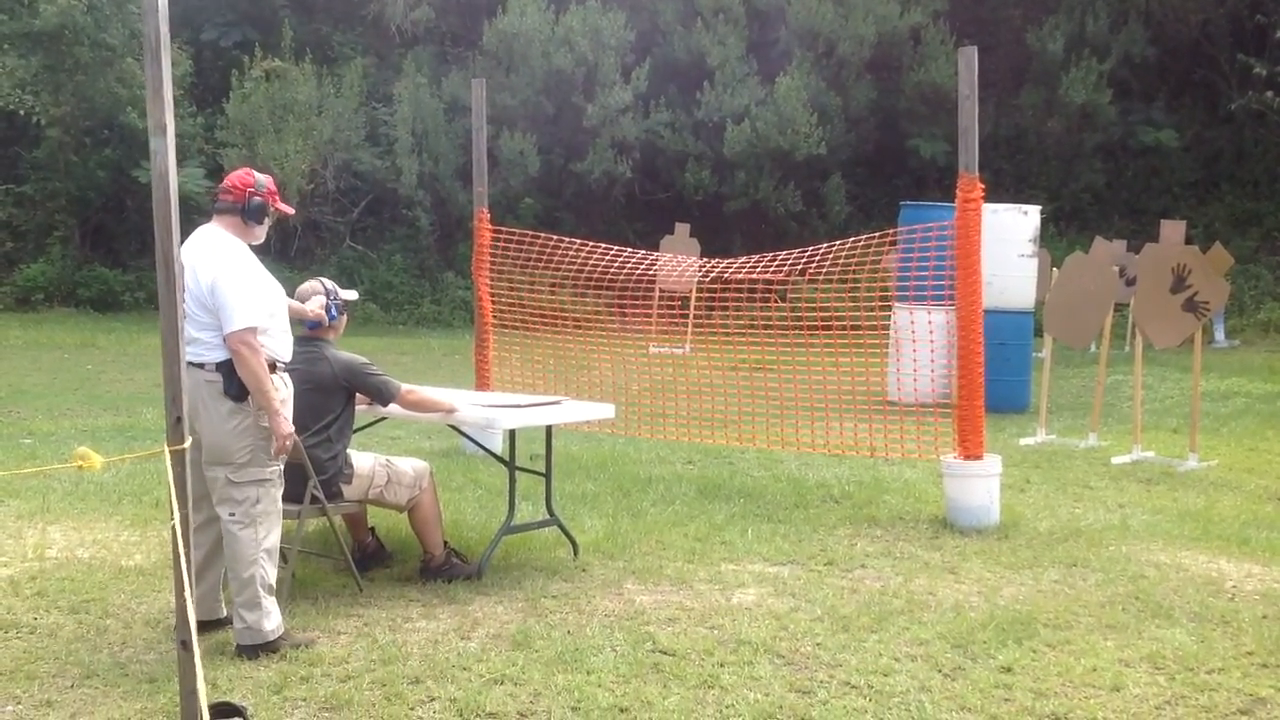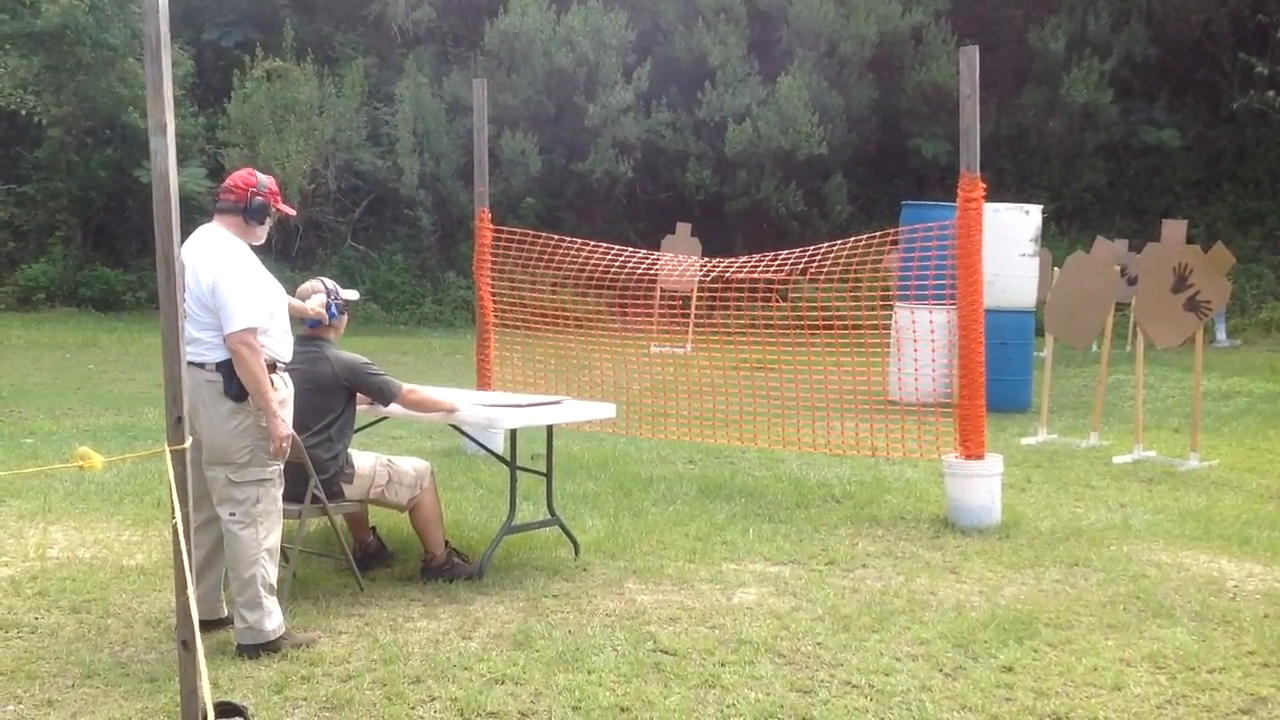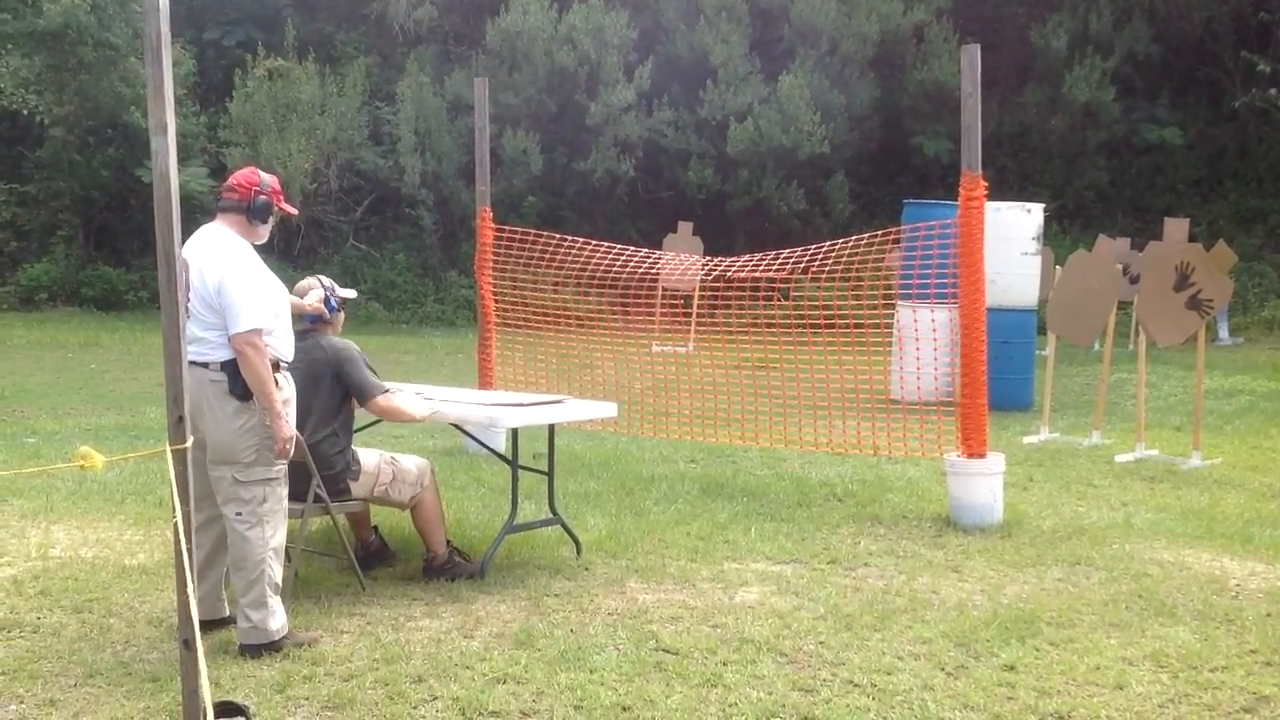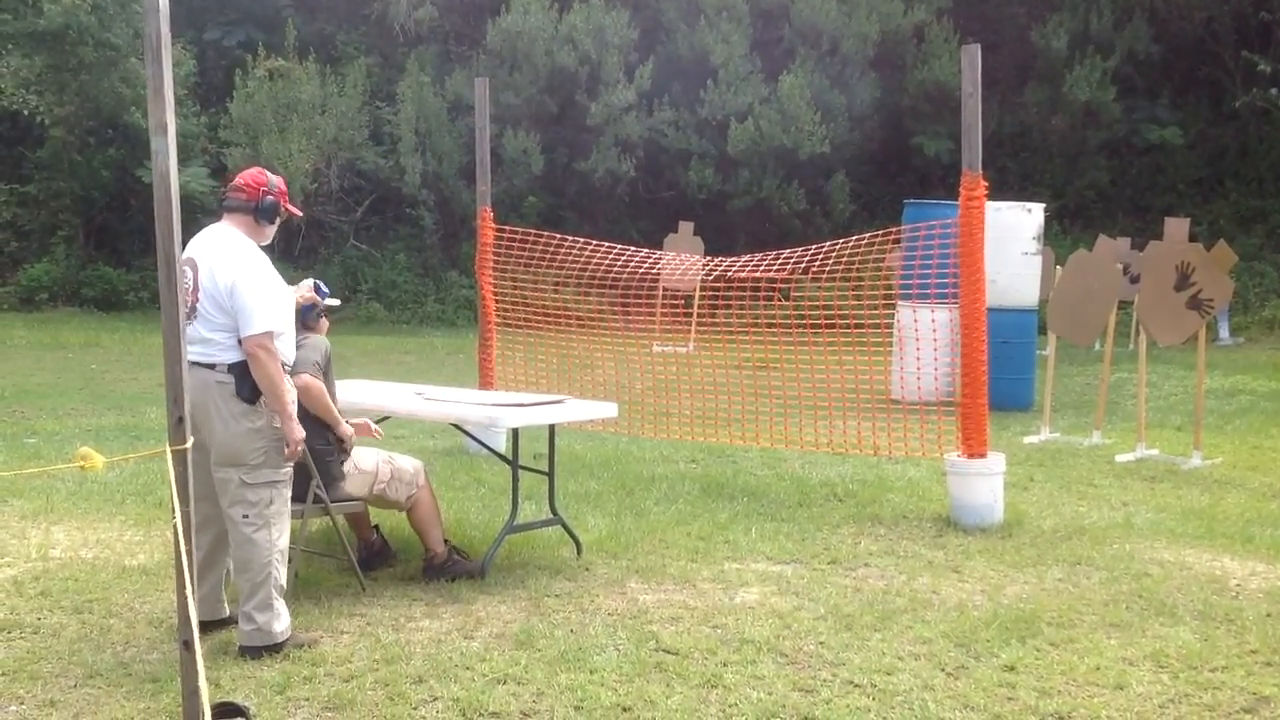
dt=0.2s
person 1, frame 1
left shoulder: (200, 243)
right shoulder: (231, 259)
right elbow: (244, 344)
left wrist: (301, 309)
right wrist: (275, 414)
left hip: (202, 383)
right hip: (236, 392)
left knee: (208, 505)
right knee: (251, 512)
left ankle: (202, 609)
right ankle: (259, 630)
person 1, frame 2
left shoulder: (200, 242)
right shoulder: (232, 260)
right elbow: (244, 345)
left wrist: (301, 307)
right wrist: (273, 415)
left hip: (201, 383)
right hip: (236, 392)
left knee: (208, 505)
right knee: (251, 512)
left ankle: (203, 609)
right ankle: (260, 630)
person 1, frame 3
left shoulder: (201, 242)
right shoulder: (236, 260)
right elbow: (248, 346)
left wrist: (298, 304)
right wrist: (277, 416)
left hip: (201, 383)
right hip: (237, 392)
left knee: (207, 506)
right knee: (255, 512)
left ankle: (204, 609)
right ankle: (263, 630)
person 1, frame 4
left shoulder: (200, 244)
right shoulder: (246, 262)
right elbow: (259, 350)
left wrist: (288, 299)
right wrist: (288, 419)
left hip: (198, 383)
right hip: (238, 394)
left knee: (205, 509)
right knee: (258, 515)
left ankle: (203, 610)
right ankle: (264, 631)
person 2, frame 1
right shoulder: (343, 364)
right elbow: (407, 397)
left wrist: (363, 395)
right wrist: (449, 405)
left hip: (286, 476)
right hip: (323, 478)
left knee: (351, 462)
right knee: (419, 474)
left ankle: (366, 548)
right ankle: (437, 561)
person 2, frame 2
right shoulder: (344, 363)
right elbow: (408, 396)
left wrist: (364, 395)
right wrist: (451, 405)
left hip: (286, 477)
right hip: (323, 478)
left knee: (352, 461)
right knee: (420, 474)
left ankle: (367, 548)
right ankle: (439, 561)
person 2, frame 3
right shoulder: (340, 349)
right elbow: (383, 406)
left wrist: (358, 401)
right wrist: (420, 410)
left hip: (288, 476)
right hip: (328, 475)
left knee: (354, 464)
right knee: (420, 472)
left ankle: (369, 547)
right ankle: (440, 560)
person 2, frame 4
right shoulder: (313, 344)
right elbow: (304, 383)
left wrist: (345, 426)
right wrist: (340, 425)
right hip: (321, 473)
left knee: (351, 459)
right knee: (411, 472)
left ankle: (370, 547)
right ankle: (439, 558)
